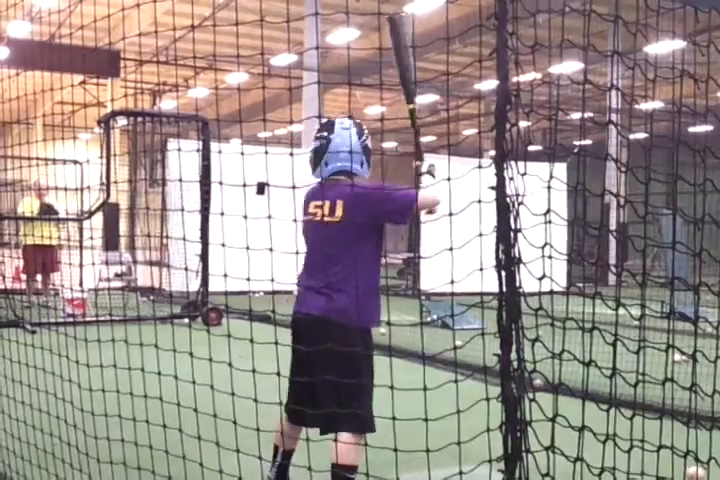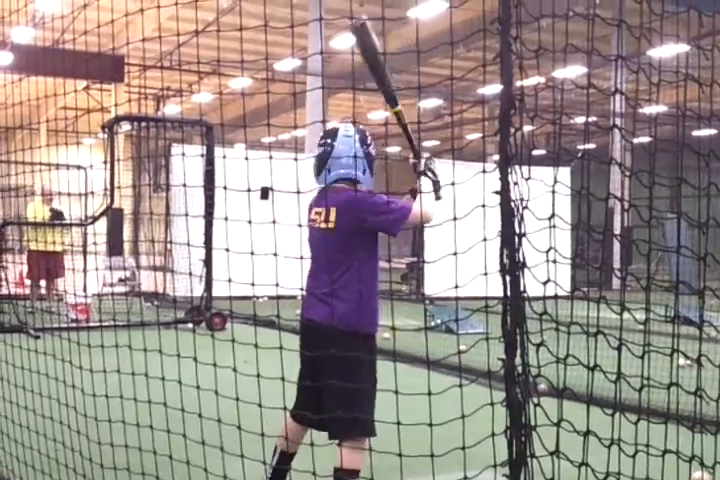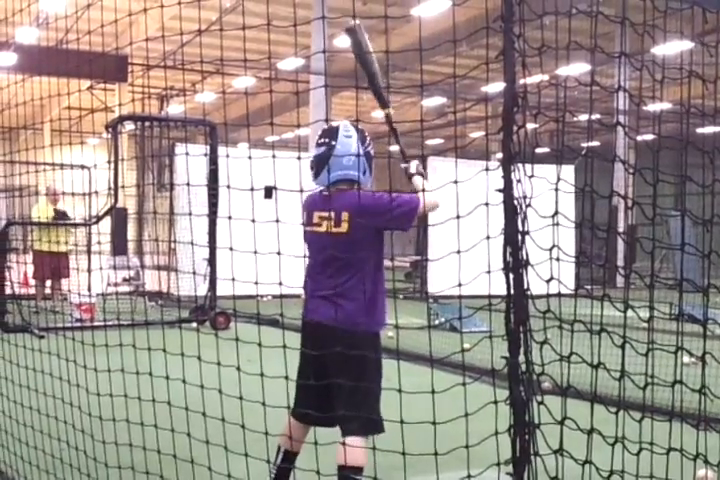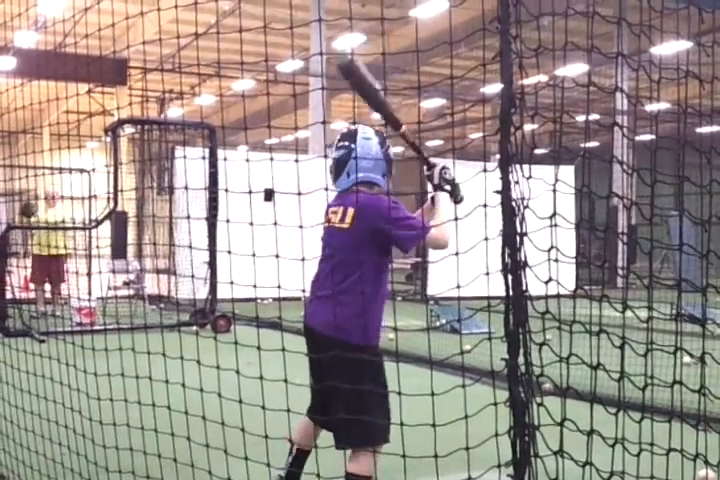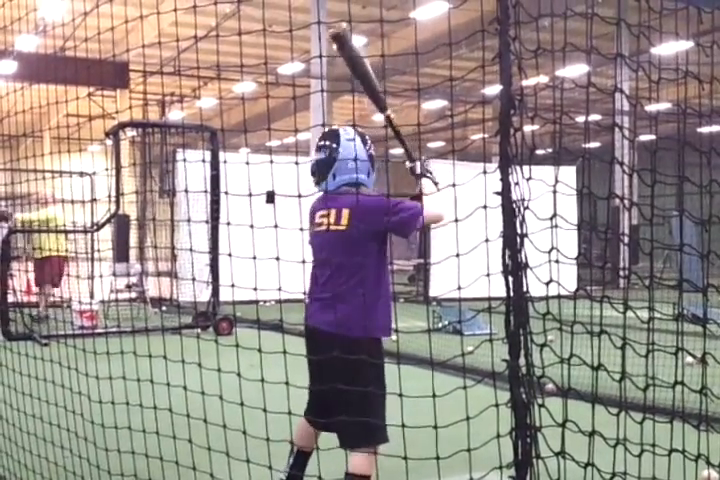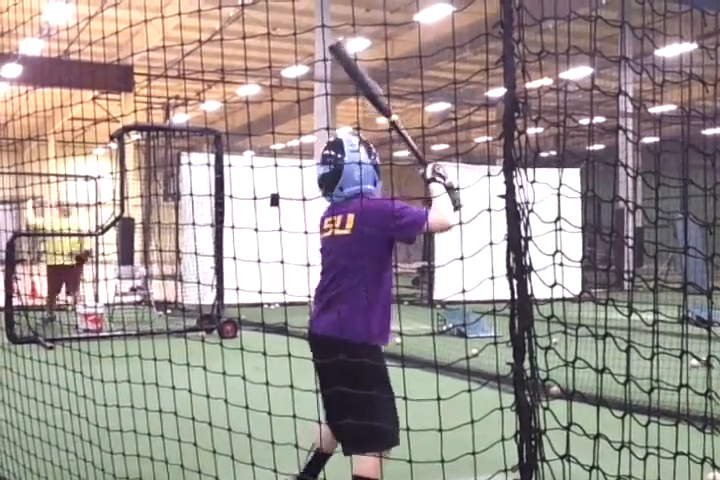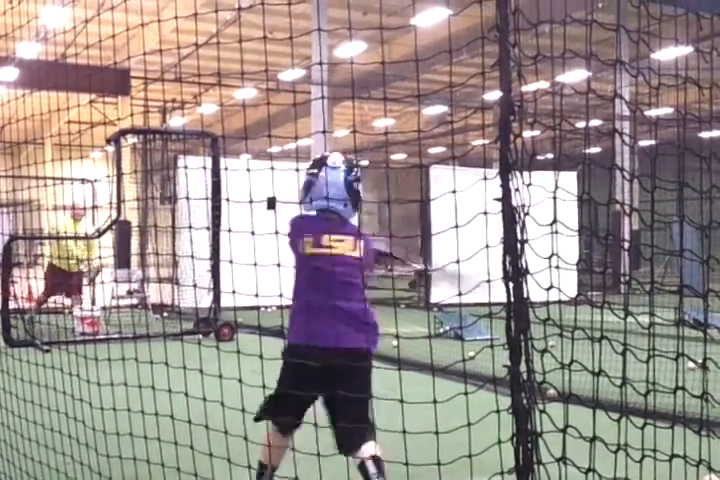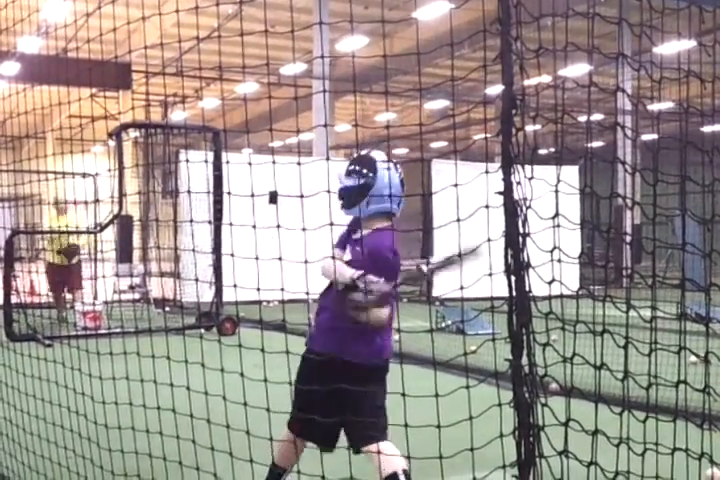
dt=0.5s
person 1, frame 1
left shoulder: (313, 197)
right shoulder: (365, 195)
right elbow: (432, 201)
left wrist: (403, 202)
left hip: (307, 314)
right hip: (345, 320)
left knee: (298, 405)
right knee: (351, 419)
person 1, frame 2
left shoulder: (320, 203)
right shoulder: (358, 201)
right elbow: (423, 214)
left wrist: (409, 198)
left hip: (315, 321)
right hip: (348, 327)
left knee: (305, 408)
right knee: (354, 425)
person 1, frame 3
left shoulder: (312, 204)
right shoulder: (369, 204)
right elbow: (430, 202)
left wrist: (393, 206)
right wrist: (417, 175)
left hip: (315, 322)
right hip: (354, 328)
left knee: (304, 409)
right knee: (357, 424)
person 1, frame 4
left shoulder: (338, 205)
right shoulder: (377, 207)
left elbow: (406, 225)
right elbow: (439, 238)
left wrist: (435, 198)
right wrist: (443, 191)
left hip: (319, 323)
right hip: (351, 332)
left knee: (321, 408)
right knee: (368, 432)
person 1, frame 5
left shoulder: (319, 208)
right shoulder: (369, 206)
right elbow: (434, 214)
left wrist: (410, 199)
left hip: (319, 327)
right hip: (355, 333)
left knee: (318, 411)
right knee: (365, 431)
person 1, frame 6
left shoulder: (330, 216)
right shoulder: (375, 210)
right elbow: (442, 220)
right wrist: (436, 183)
left hip: (324, 333)
right hip: (354, 339)
left knee: (339, 419)
right knee: (375, 436)
person 1, frame 7
left shoulder: (302, 226)
right shoulder: (360, 237)
left hip: (308, 346)
right hip: (355, 348)
left knee: (281, 422)
right knee: (359, 434)
person 1, frame 8
left shoulder: (380, 248)
right shoulder: (358, 228)
left elbow: (379, 319)
right elbow: (329, 267)
left wrist: (368, 302)
right wrist: (355, 277)
left hip: (358, 357)
left knee: (299, 429)
right knee: (375, 439)
person 2, frame 1
left shoulder: (50, 203)
right shoulder: (26, 202)
right elbow: (22, 217)
left wrist: (54, 215)
right wrist: (38, 214)
left hip: (50, 243)
right hip: (32, 243)
left knee: (47, 272)
right knee: (31, 273)
left ankle: (46, 299)
right ankle: (30, 299)
person 2, frame 2
left shoulder: (56, 208)
right shoulder: (33, 206)
right elbow: (32, 223)
left wrist: (61, 220)
right wrist: (48, 220)
left hip: (54, 248)
right hip: (37, 248)
left knee: (52, 278)
right knee: (35, 278)
right ankle: (33, 304)
person 2, frame 3
left shoulder: (63, 209)
right shoulder: (39, 207)
right elbow: (37, 223)
left wrist: (66, 220)
right wrist: (52, 220)
left hip: (60, 249)
right hip: (42, 248)
left knee: (57, 277)
right knee: (41, 277)
right ankle: (39, 304)
person 2, frame 4
left shoulder: (60, 211)
right shoulder: (40, 211)
left elbow: (53, 220)
left wrist: (37, 214)
left hip: (56, 252)
right hip: (39, 252)
left knee: (56, 282)
right knee: (38, 281)
left ankle: (56, 309)
right ankle: (40, 309)
person 2, frame 5
left shoulder: (55, 211)
right shoulder: (40, 217)
left elbow: (34, 217)
right elbow: (35, 237)
left wrist: (18, 217)
right wrist: (29, 249)
left hip: (55, 254)
right hip: (40, 255)
left knee: (48, 282)
right knee: (41, 284)
left ankle: (42, 311)
right ankle: (43, 313)
person 2, frame 6
left shoulder: (76, 222)
right shoulder: (50, 221)
left elbow: (85, 239)
right elbow: (32, 222)
left wrist: (86, 250)
right wrist: (29, 206)
left hip: (73, 263)
right hip: (54, 262)
left knee: (75, 291)
right knee: (52, 292)
right ankle: (50, 315)
person 2, frame 7
right shoulder: (62, 224)
left elbow: (92, 248)
right elbow: (65, 241)
left wrist: (92, 266)
right wrist: (79, 255)
left hip: (75, 269)
right hip: (57, 264)
left knee: (76, 295)
right knee: (47, 292)
left ankle: (78, 325)
right ankle: (34, 313)
person 2, frame 8
right shoulder: (49, 218)
left wrist: (76, 244)
right wrist: (62, 231)
left hip: (72, 260)
right hip: (54, 261)
left knee: (76, 289)
right knee: (57, 291)
right ankle: (61, 314)
